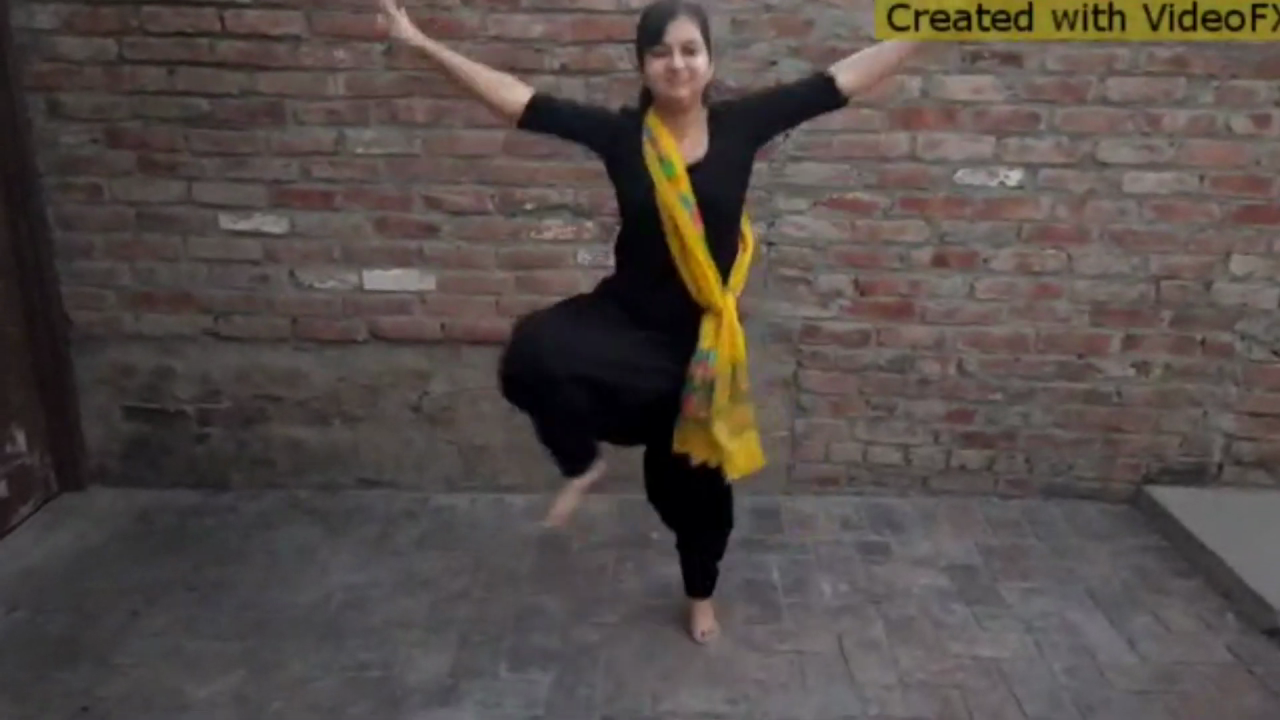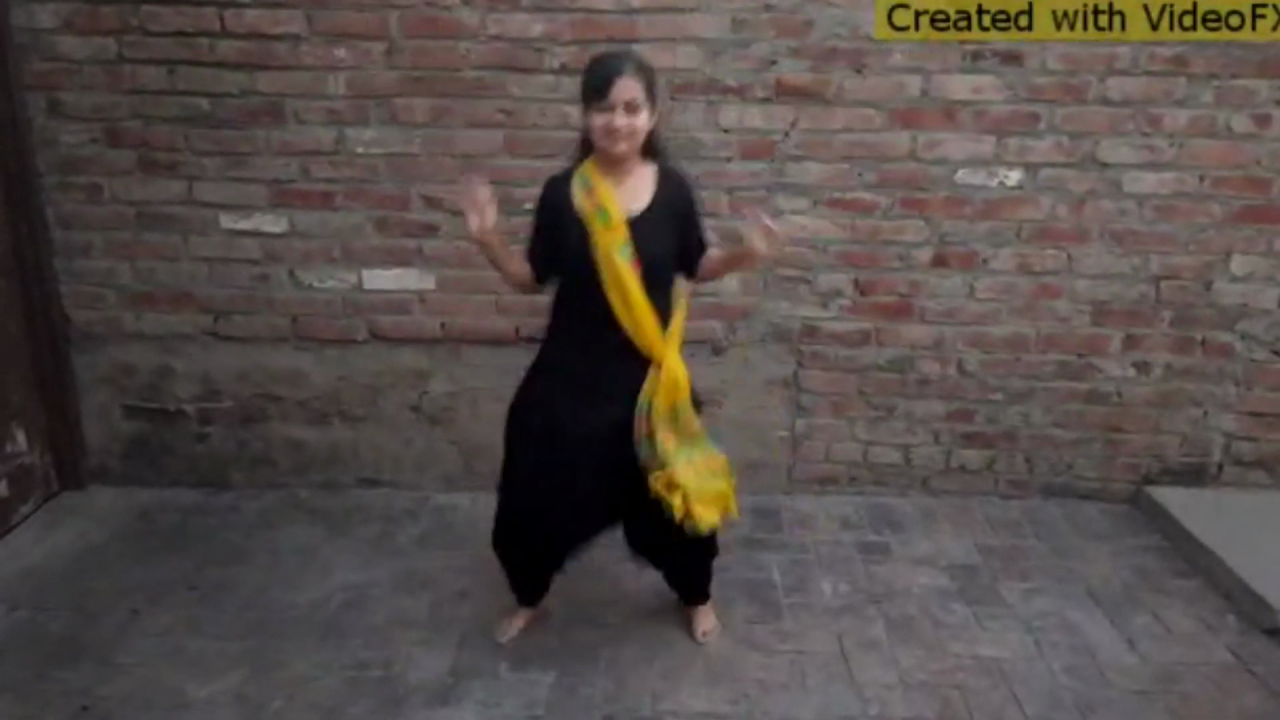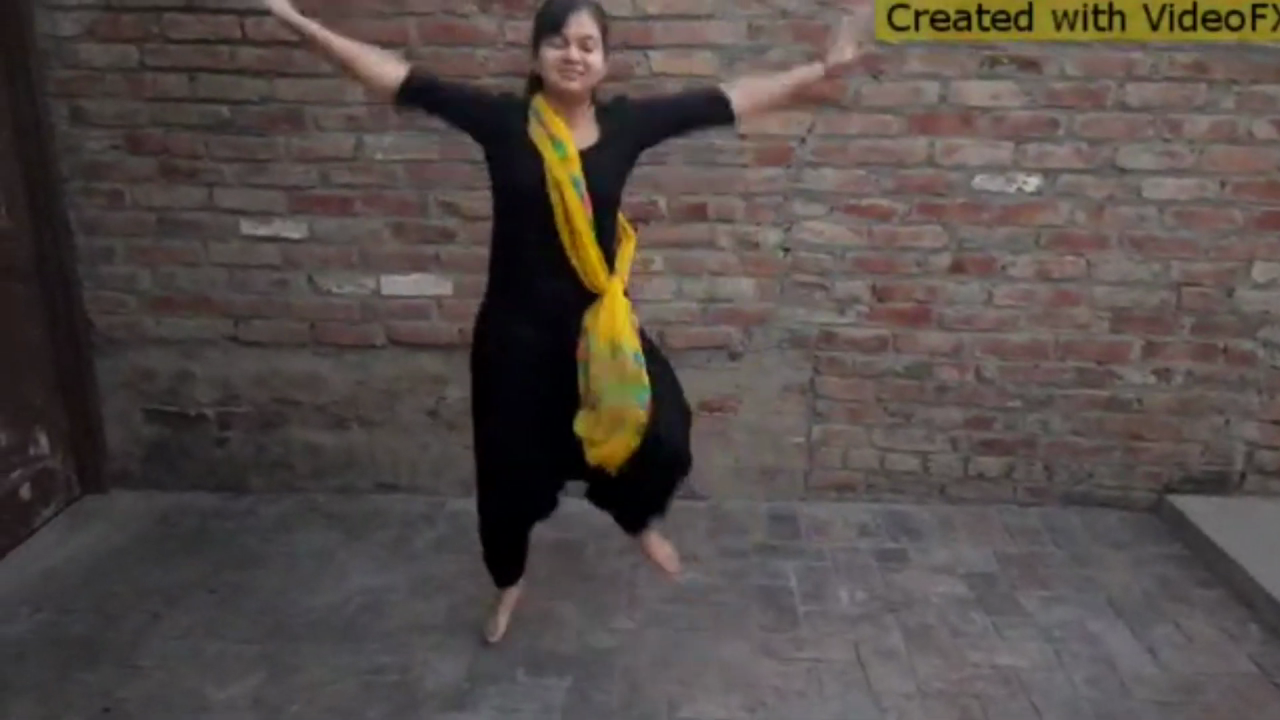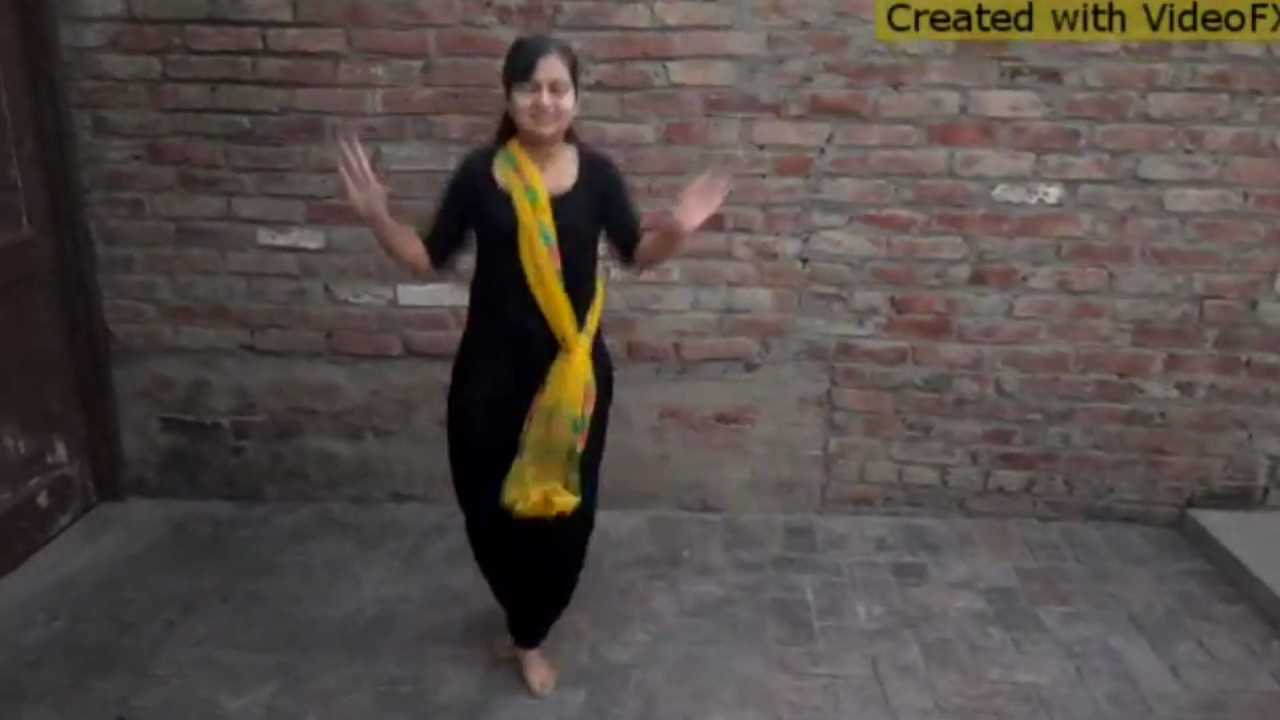
dt=0.3s
person 1, frame 1
left shoulder: (741, 123)
right shoulder: (616, 132)
left elbow: (841, 81)
right elbow: (518, 100)
left hip: (704, 329)
right hip: (624, 316)
left knee: (697, 470)
right knee: (534, 355)
left ankle: (700, 594)
right ankle: (582, 463)
person 1, frame 2
left shoulder: (673, 189)
right shoulder: (561, 193)
left elbow: (699, 266)
right elbow: (530, 276)
left wrist: (745, 253)
right wrist: (489, 240)
left hip: (650, 377)
right hip: (567, 378)
left knee: (667, 507)
right knee: (534, 508)
left ankle: (696, 597)
right ankle: (527, 597)
person 1, frame 3
left shoulder: (626, 121)
right shoulder: (501, 119)
left elbow: (730, 102)
right elbow: (399, 81)
left wrist: (822, 69)
left hip: (598, 320)
right hip: (514, 327)
left knee: (660, 435)
right knee: (510, 466)
left ankle: (638, 517)
right ankle: (508, 581)
person 1, frame 4
left shoulder: (597, 173)
right shoulder: (479, 172)
left elbow: (637, 256)
right elbow: (425, 258)
left wrist: (678, 228)
right wrist: (372, 212)
left hip: (572, 368)
right hip: (491, 368)
left knee: (559, 509)
right knee: (491, 508)
left ankle: (531, 635)
right ankle: (518, 615)
